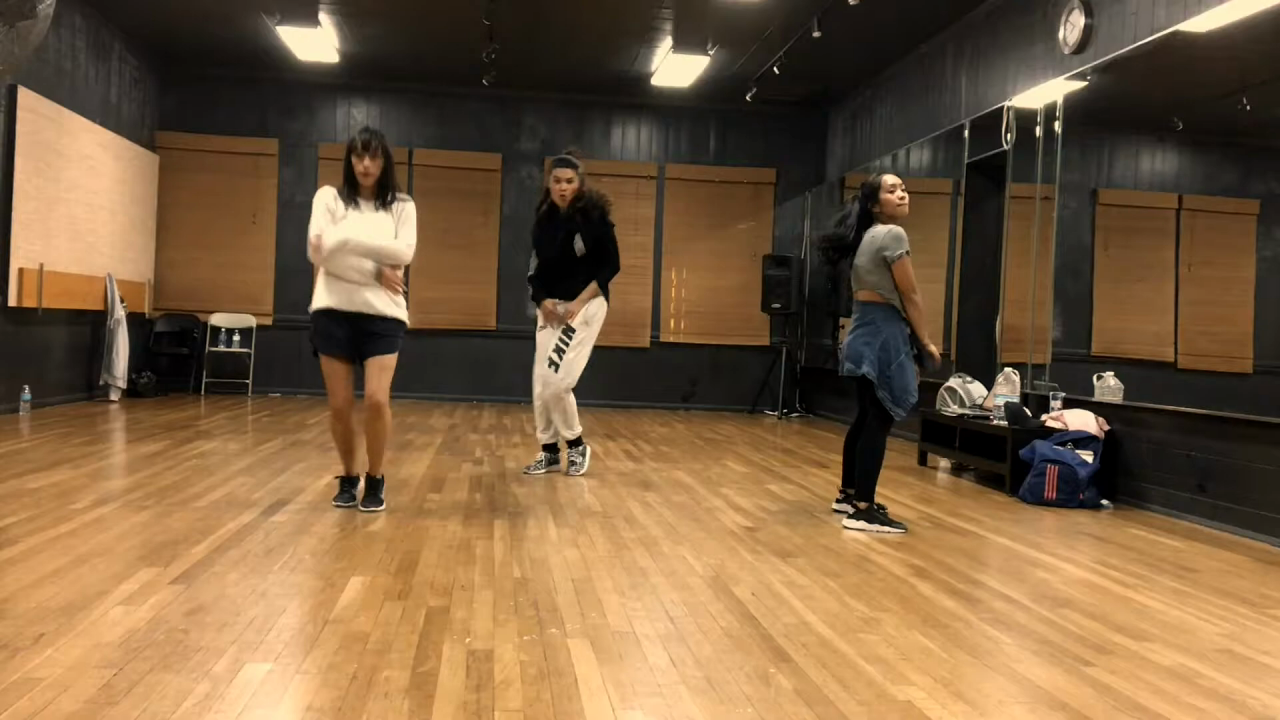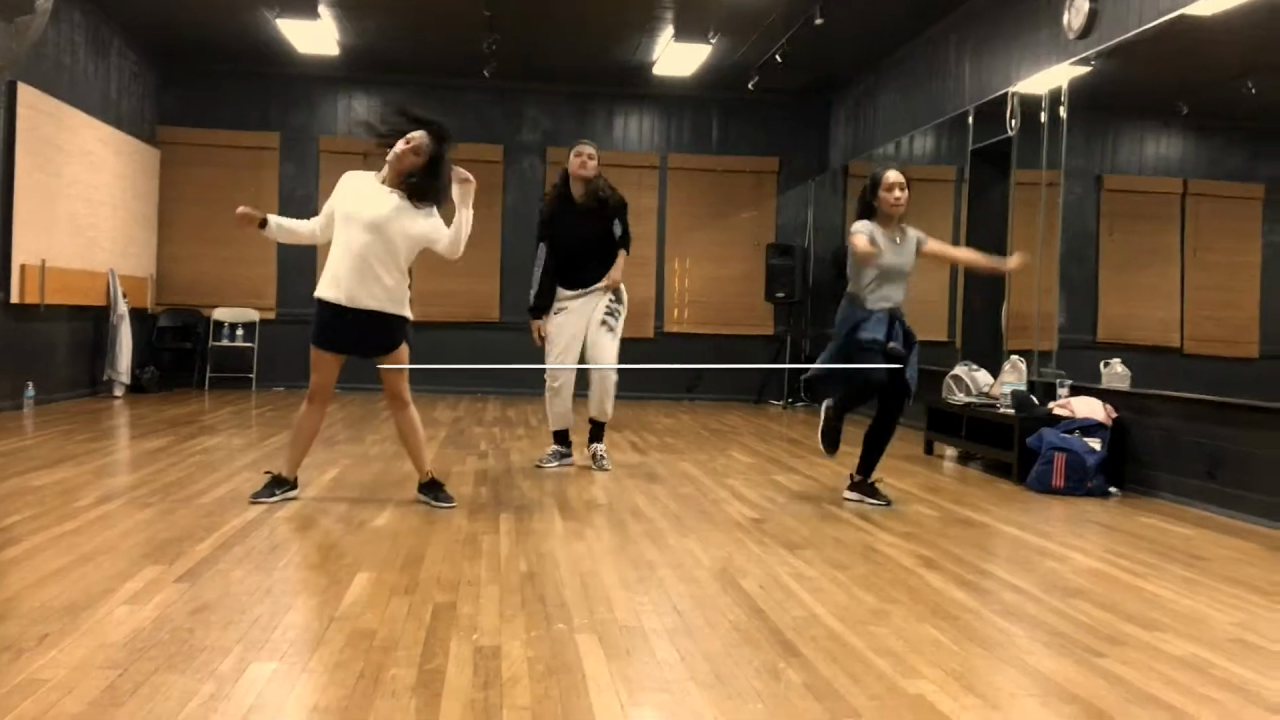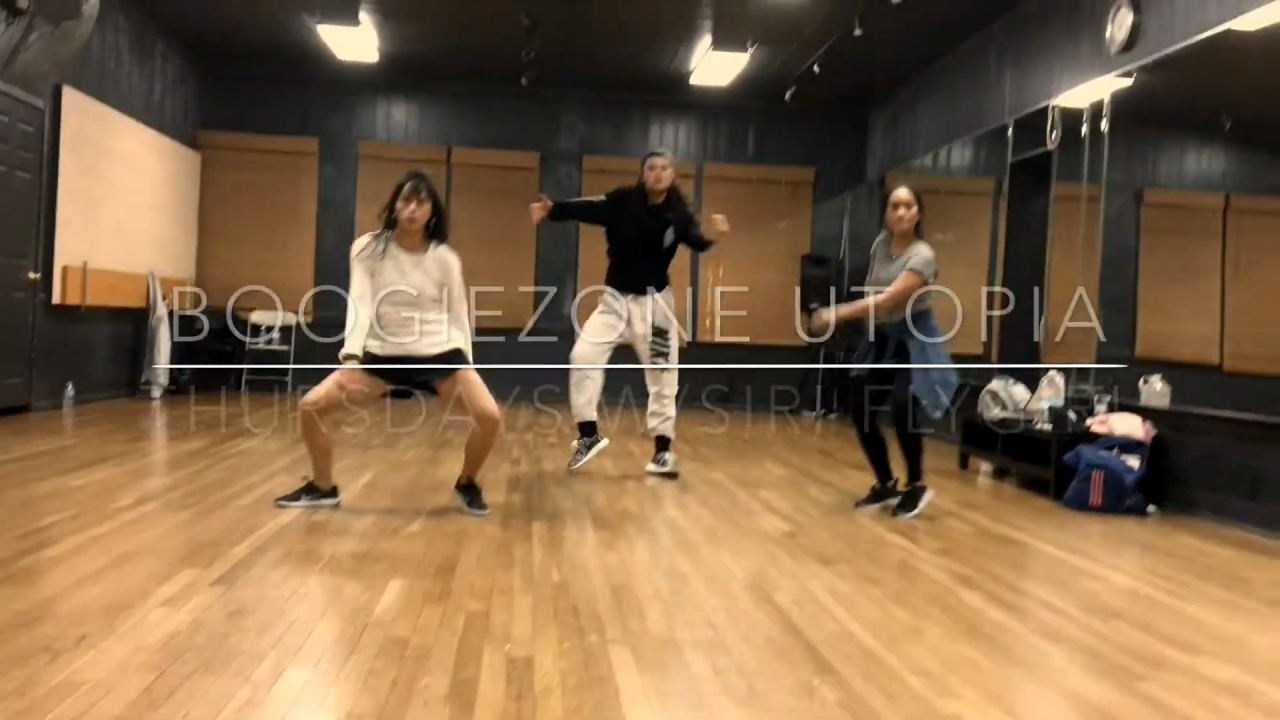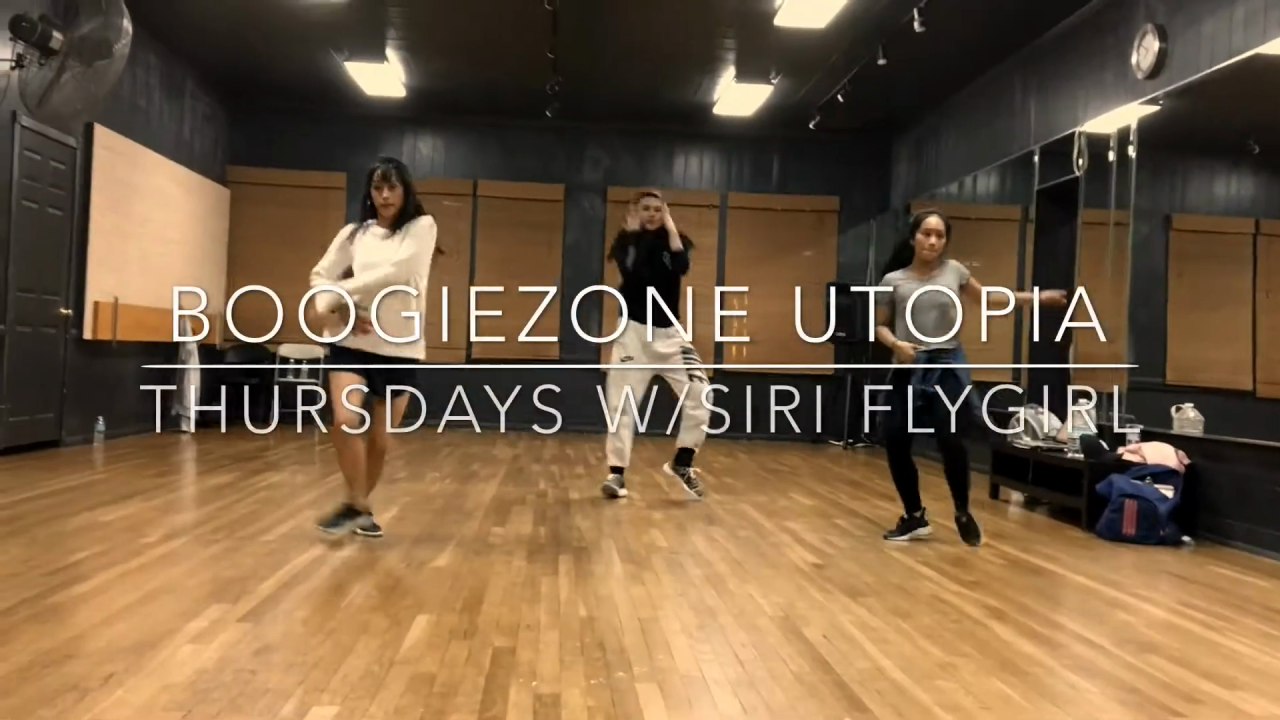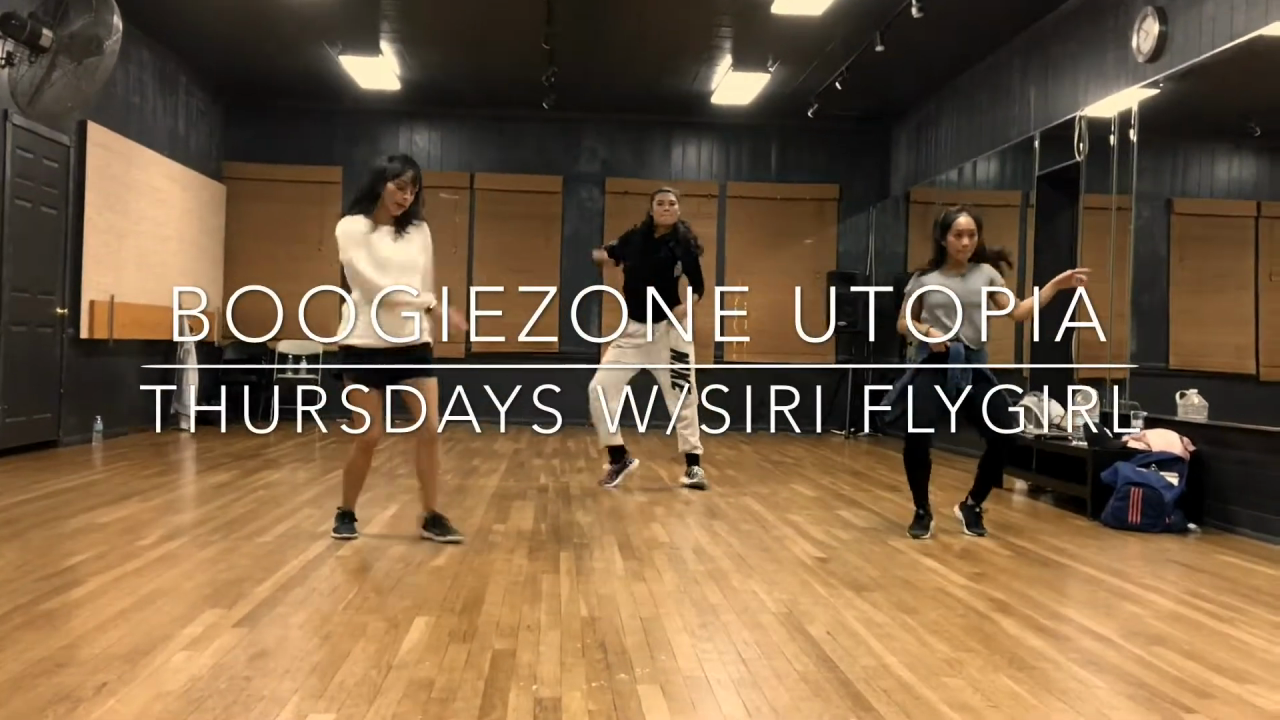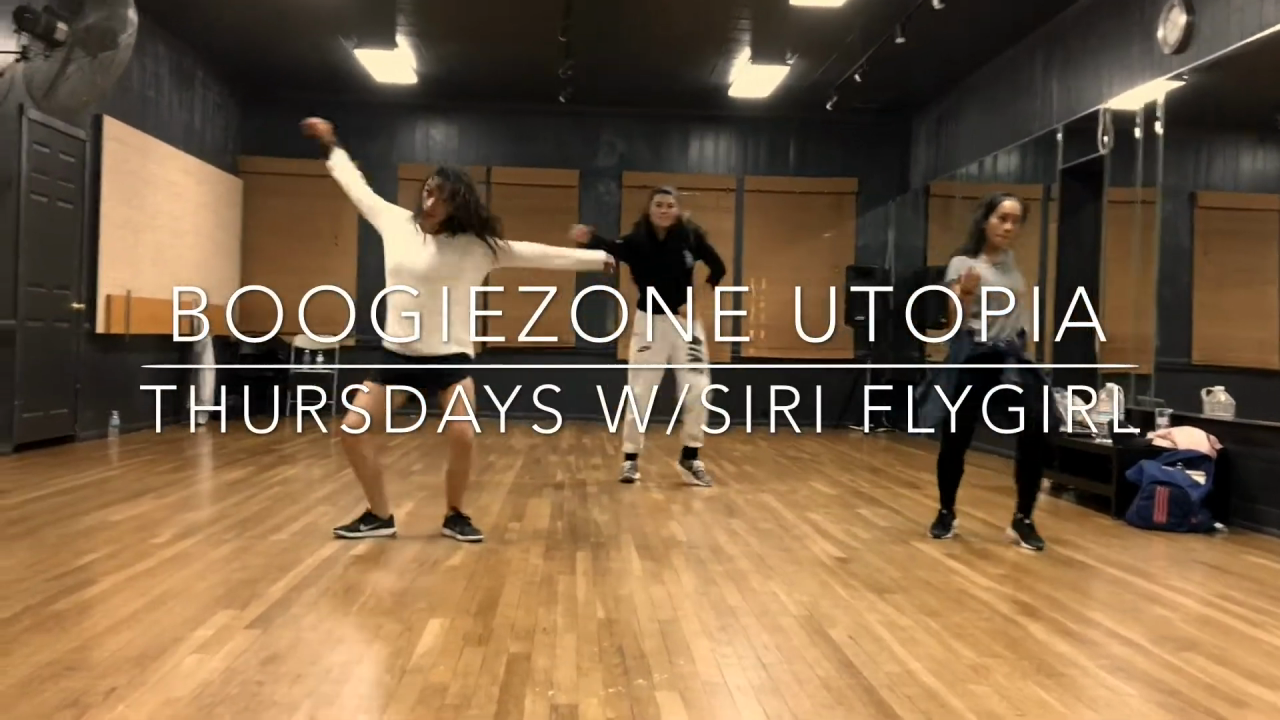
dt=0.7s
person 1, frame 1
left shoulder: (401, 206)
right shoulder: (329, 198)
left elbow: (402, 253)
right elbow: (319, 251)
left wrist: (341, 238)
right wrist: (375, 270)
left hip: (384, 315)
right hip: (333, 312)
left knee: (376, 399)
right knee: (341, 404)
left ankle: (375, 479)
right ankle: (350, 476)
person 1, frame 2
left shoulder: (419, 207)
right shoulder: (351, 182)
left elbow: (451, 248)
right elbow: (318, 231)
left wrist: (465, 200)
right wrist: (264, 222)
left hip: (385, 310)
right hip: (335, 303)
left knee: (399, 398)
right knee: (317, 394)
left ankle: (427, 482)
right ankle: (285, 479)
person 1, frame 3
left shoulder: (444, 260)
right shoulder: (367, 249)
left elbow: (457, 318)
right elbow: (360, 306)
left wrist: (469, 368)
right wrist: (350, 356)
left hip: (439, 352)
right hip: (385, 353)
left knee: (489, 416)
right knee: (311, 406)
left ankle: (467, 484)
right ankle: (322, 487)
person 1, frame 4
left shoulder: (422, 227)
right shoulder: (354, 234)
left elbow: (394, 273)
right elbow: (320, 276)
left wrist: (335, 295)
right wrist: (336, 309)
left hip: (400, 349)
right hip: (352, 344)
left knee: (379, 441)
right knee: (345, 421)
left ankle: (357, 506)
right ankle: (356, 505)
person 1, frame 5
left shoulder: (417, 231)
right shoulder: (351, 228)
right elbow: (375, 284)
right wrist: (434, 307)
left hip: (412, 341)
right hip: (366, 343)
left knee: (430, 427)
right knee: (368, 436)
left ankle: (431, 517)
right ankle: (346, 512)
person 1, frame 6
left shoulder: (474, 246)
right shoulder: (397, 223)
left elbow: (535, 253)
right elbow: (359, 189)
left wrist: (595, 258)
right wrist: (333, 146)
left hip: (448, 356)
right hip: (397, 354)
left knee: (462, 439)
right knee: (353, 428)
left ankle: (454, 515)
right ankle: (379, 515)
person 2, frame 1
left shoulder: (869, 236)
right shoulder: (892, 234)
right elbow: (909, 295)
left wrist: (913, 336)
right wrist: (926, 341)
left hip: (868, 328)
right hip: (882, 330)
left knee: (868, 417)
right knee: (879, 421)
left ankle: (849, 494)
right ankle: (863, 509)
person 2, frame 2
left shoulder: (912, 237)
right shoulder: (863, 230)
left elbow: (953, 254)
right elbow: (860, 246)
left wrist: (1001, 264)
right wrist: (863, 248)
left hip: (889, 325)
right hip: (860, 321)
left knee: (894, 405)
right knee: (873, 380)
left ankle: (861, 481)
right ankle: (834, 410)
person 2, frame 3
left shoulder: (922, 255)
right shoulder: (881, 243)
left elbow: (889, 298)
left wrist: (840, 313)
right wrist: (863, 308)
left hip: (913, 339)
right hip: (882, 338)
left knee: (903, 408)
right knee: (859, 410)
left ankle: (916, 486)
right ankle: (886, 484)
person 2, frame 4
left shoulder: (954, 271)
right shoulder: (892, 281)
left elbow: (986, 298)
right elbow: (880, 326)
left wrist: (1036, 298)
right wrist: (895, 344)
left hip: (947, 365)
right hip: (909, 370)
left knee: (951, 439)
right knee: (895, 443)
left ankle: (963, 514)
right ankle: (914, 516)
person 2, frame 5
left shoulder: (986, 274)
right shoulder: (924, 279)
left elbow: (1016, 313)
right elbow: (903, 323)
left wrist: (1056, 286)
right wrist: (927, 332)
left hip: (973, 366)
right hip: (932, 365)
left knee: (1002, 440)
right knee: (917, 437)
left ankle: (971, 506)
right ankle: (923, 514)
person 2, frame 6
left shoulder: (1009, 259)
right shoulder: (962, 263)
right elbow: (958, 315)
right wrist: (966, 292)
left hip: (1012, 360)
right hip: (974, 359)
left knee: (1036, 437)
right knee: (954, 441)
left ankle: (1023, 519)
right ankle: (946, 512)
person 3, frame 1
left shoulder: (594, 216)
right shoulder: (544, 221)
left elbow: (611, 265)
right elbow: (536, 270)
left wrist: (580, 301)
right wrist: (540, 299)
left hip: (586, 305)
right hip: (552, 307)
left knee: (556, 381)
right knee: (542, 384)
left ankle: (577, 446)
right ankle: (549, 451)
person 3, frame 2
left shoulder: (610, 201)
right shoulder: (553, 208)
left elbow: (624, 239)
right elbow: (545, 260)
left wrist: (618, 268)
right wrist: (538, 311)
left hip: (604, 292)
right hip: (565, 296)
left knee: (603, 363)
right knee: (557, 373)
left ankle: (597, 440)
right ankle: (561, 445)
person 3, frame 3
left shoulder: (680, 211)
right shoulder: (622, 200)
left elbow: (694, 242)
right elbow: (591, 209)
left wrist: (714, 235)
right wrist: (552, 209)
left hip: (654, 301)
right hip: (615, 297)
left knee: (662, 379)
right knee: (582, 360)
left ankle: (662, 453)
right ankle: (588, 436)
person 3, frame 4
left shoulder: (672, 243)
right shoulder: (628, 246)
left elbow: (681, 267)
right elbow: (635, 273)
left wrist: (671, 227)
right wrist: (634, 232)
left hip: (670, 332)
right hip: (634, 331)
left knee: (700, 394)
right knee: (622, 404)
left ankle: (683, 463)
right ankle: (617, 474)
person 3, frame 5
left shoulder: (686, 246)
right shoulder: (635, 238)
left elbow: (698, 286)
right elbow: (614, 252)
left wrist: (685, 308)
right wrist: (601, 255)
left hip: (669, 329)
right hip: (632, 329)
left knee: (682, 397)
right knee: (600, 388)
left ankle: (692, 464)
right ankle: (618, 458)
person 3, frame 6
left shoulder: (689, 237)
right shoulder: (637, 242)
left elbow: (718, 269)
right elbow: (609, 248)
right wrist: (588, 240)
left hip: (684, 323)
right hip: (648, 322)
left knee: (697, 392)
right knee: (640, 394)
left ankle: (691, 457)
right ankle: (631, 460)
